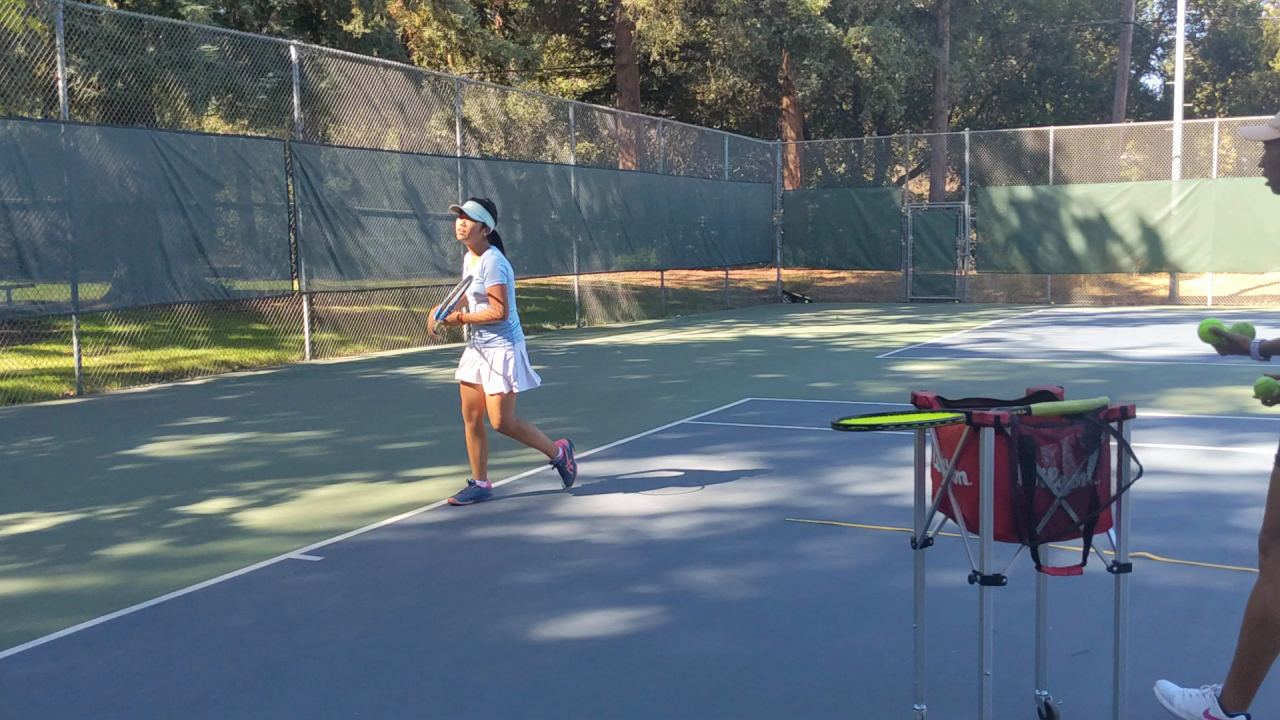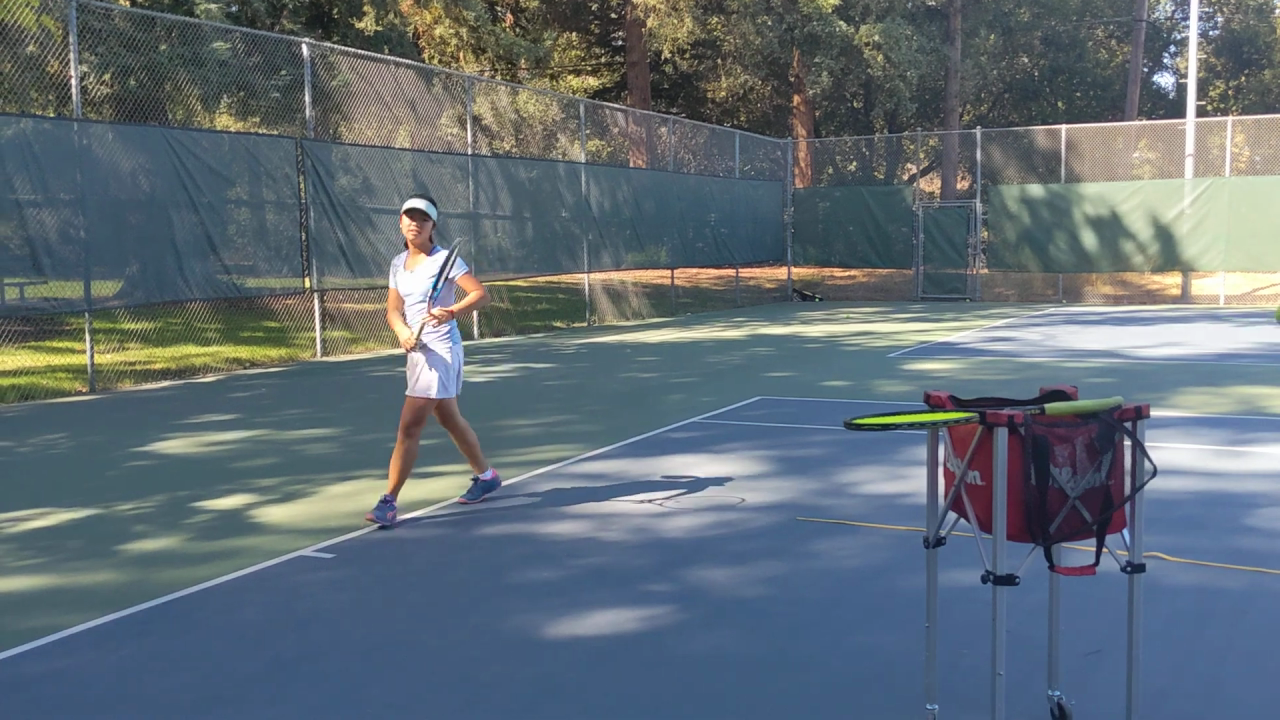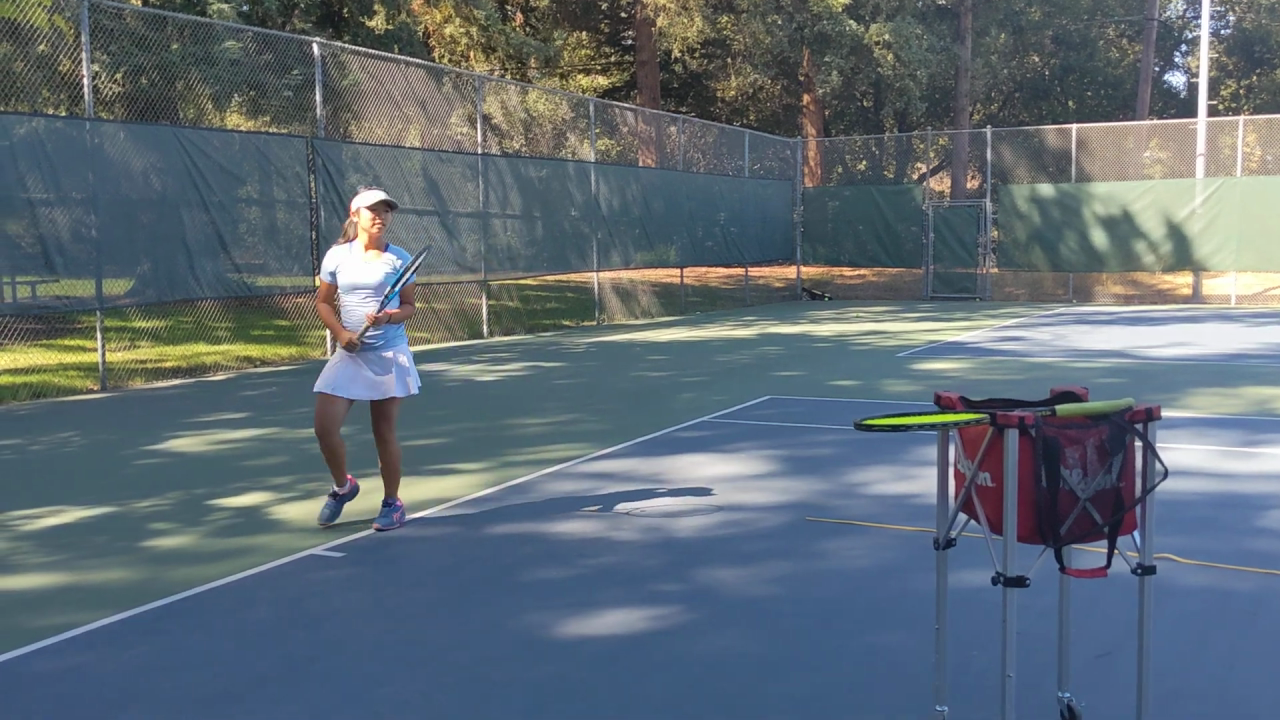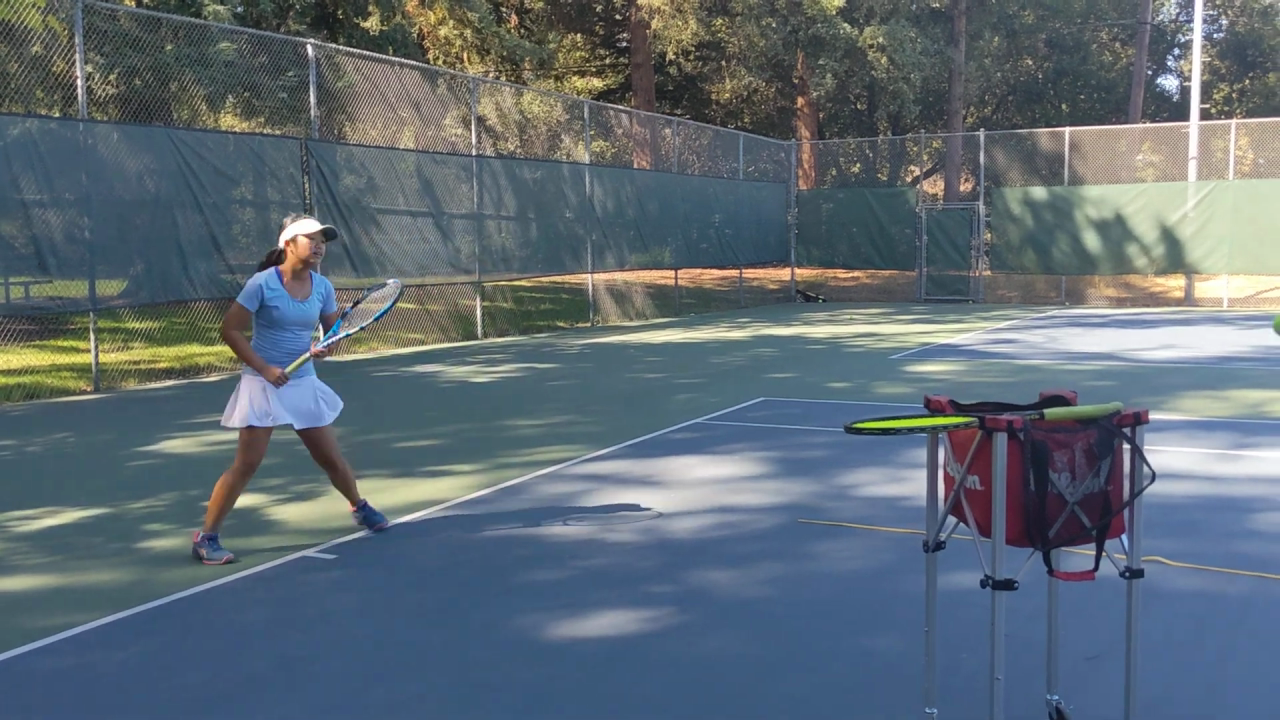
dt=0.3s
person 1, frame 1
left shoulder: (492, 261)
right shoulder: (470, 258)
left elbow: (499, 312)
left wrist: (460, 318)
right wrist: (445, 314)
left hip: (502, 348)
right hip: (479, 347)
left knee: (502, 422)
right knee: (472, 418)
left ankle: (558, 451)
right ankle: (479, 482)
person 1, frame 2
left shoulder: (444, 259)
right shoulder: (398, 263)
left elbow: (480, 294)
right elbow: (394, 309)
left wrist: (450, 312)
right wrist: (402, 333)
left hip: (441, 352)
right hip: (420, 352)
left knee: (408, 428)
right knee: (452, 421)
left ankle: (389, 500)
right ankle: (485, 475)
person 1, frame 3
left shoulder: (398, 257)
right shoulder: (337, 256)
left elbow: (414, 305)
right elbow: (322, 303)
left wrist: (389, 316)
right wrist: (340, 332)
left hip: (388, 355)
right hip: (349, 355)
left knee: (384, 435)
right knee: (325, 428)
left ankle: (392, 503)
right ankle: (343, 486)
person 1, frame 4
left shoulder: (322, 287)
right shoulder: (261, 284)
left elbow: (333, 329)
right elbow: (229, 329)
left wrist: (324, 348)
right wrist: (262, 368)
left hip: (304, 382)
right hip: (263, 384)
left knee: (329, 457)
right knee: (247, 463)
left ankle: (360, 507)
right ankle: (206, 535)
